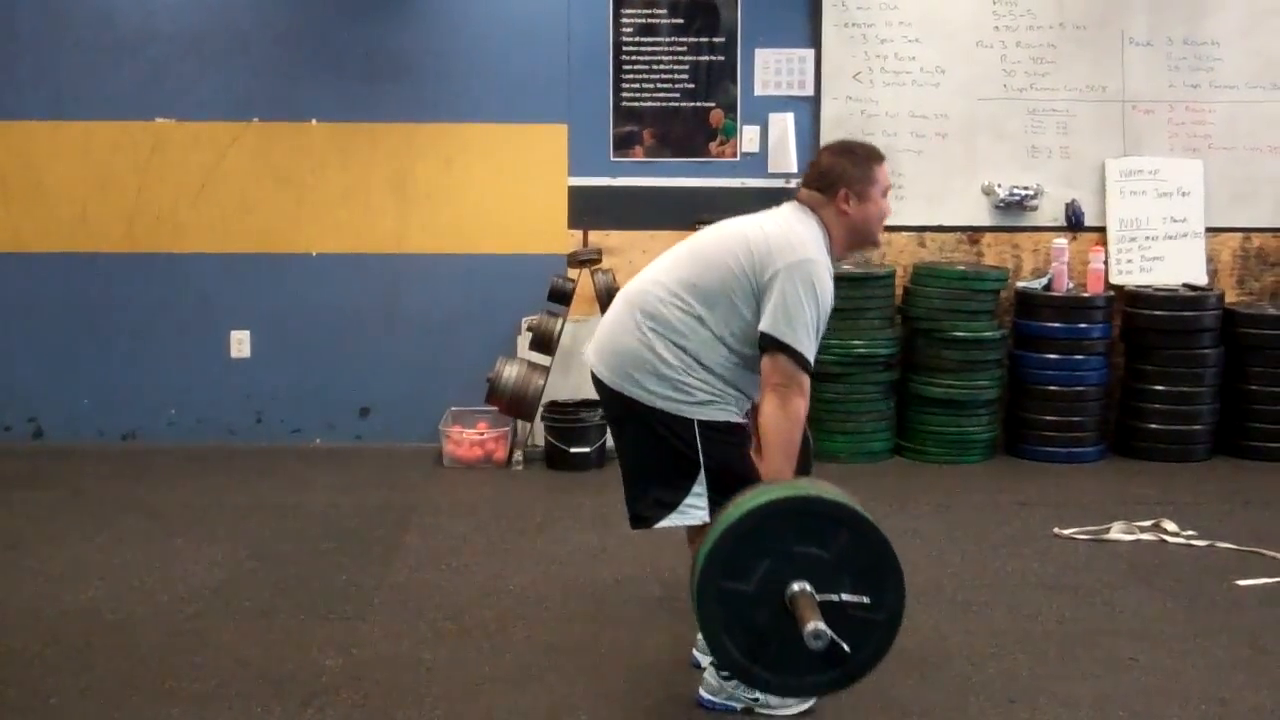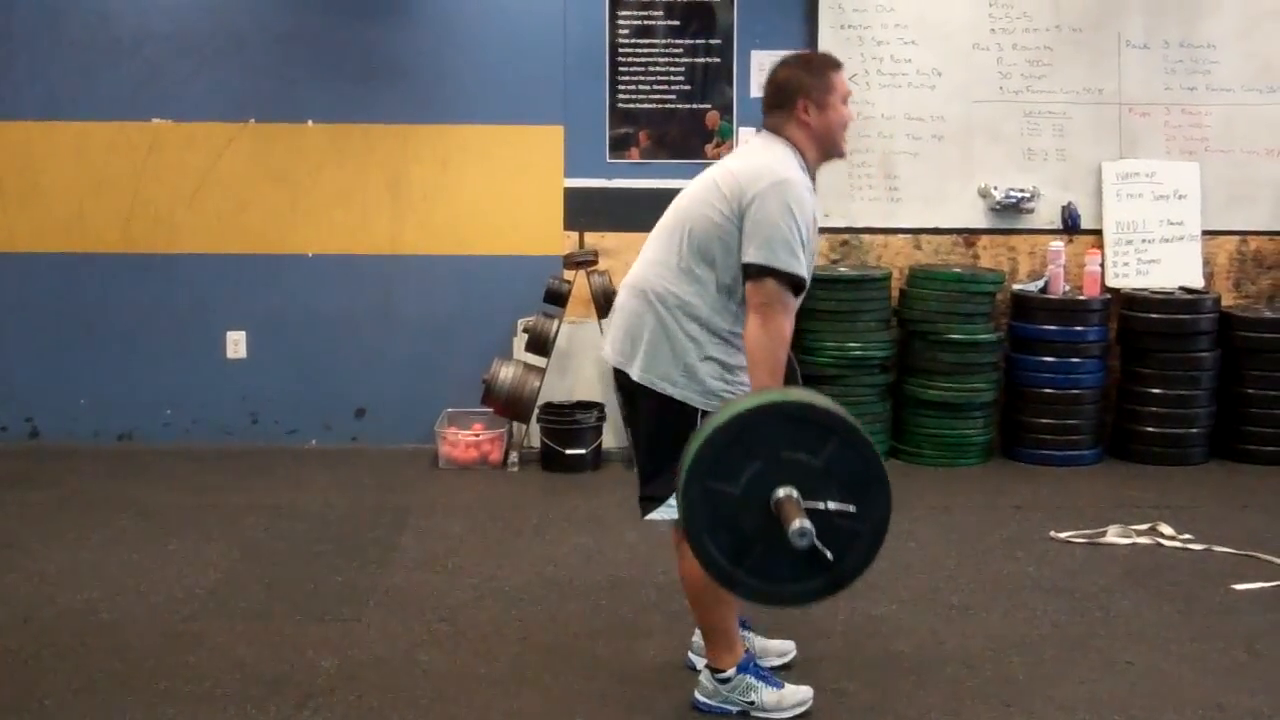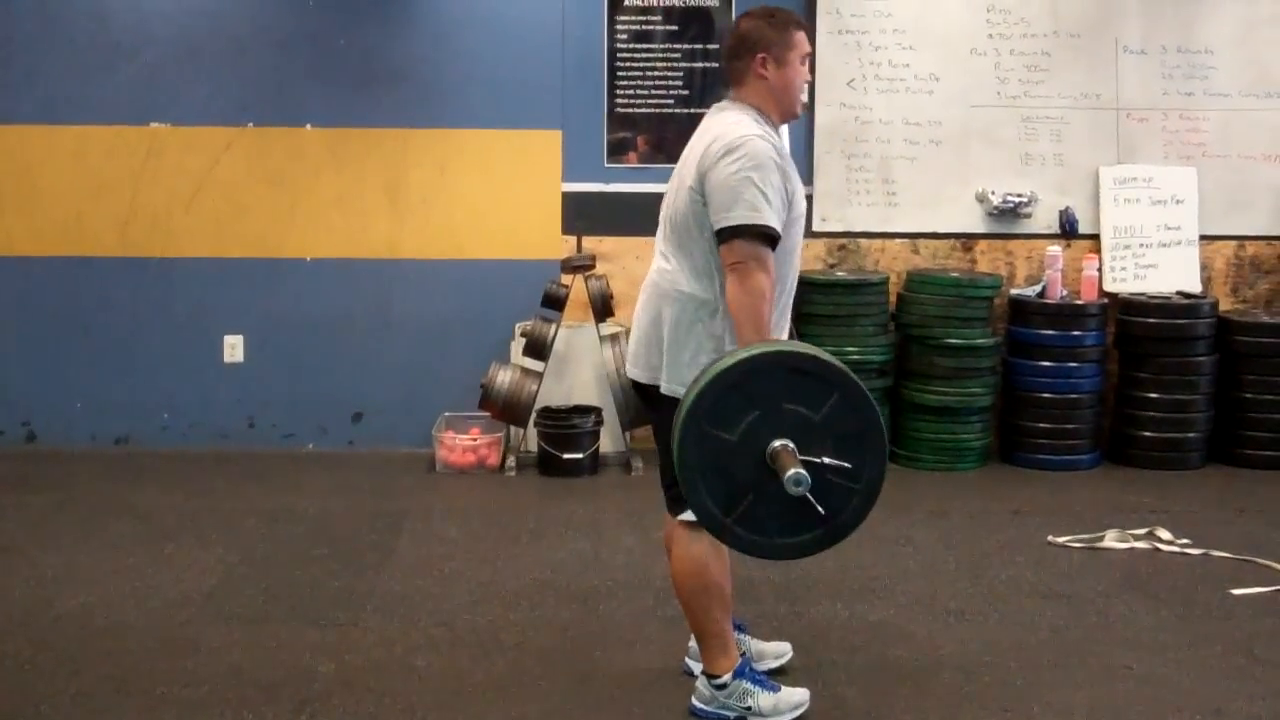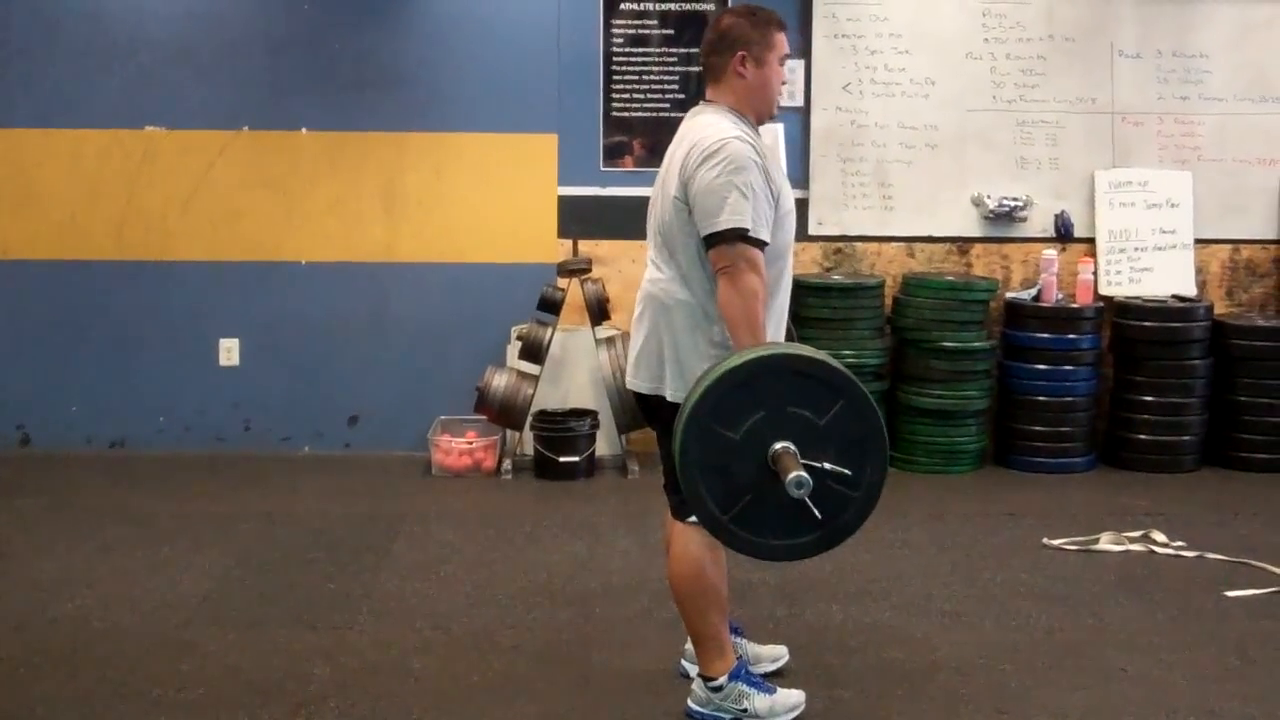
dt=0.2s
person 1, frame 1
left shoulder: (789, 232)
right shoulder: (804, 261)
left elbow: (774, 377)
right elbow: (785, 390)
left hip: (647, 357)
right hip: (659, 370)
left knee: (724, 511)
person 1, frame 2
left shoulder: (763, 163)
right shoulder: (784, 184)
right elbow: (768, 310)
left hip: (671, 341)
right hip: (677, 354)
left ankle: (721, 634)
person 1, frame 3
left shoulder: (727, 131)
right shoulder: (747, 144)
right elbow: (746, 267)
left hip: (689, 347)
right hip: (697, 356)
right knee: (700, 513)
left ankle: (717, 637)
person 1, frame 4
left shoulder: (707, 133)
right shoulder: (728, 146)
right elbow: (736, 272)
left hip: (688, 354)
right hip: (700, 364)
left knee: (704, 510)
right knee: (700, 515)
left ankle: (714, 640)
